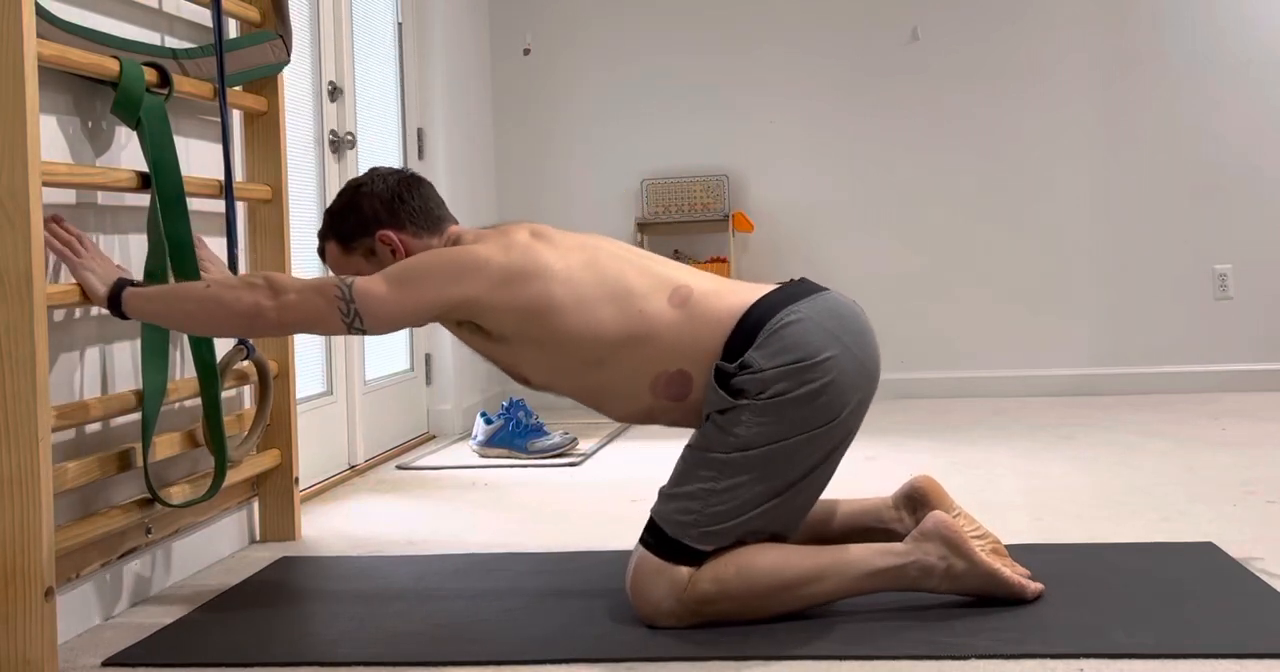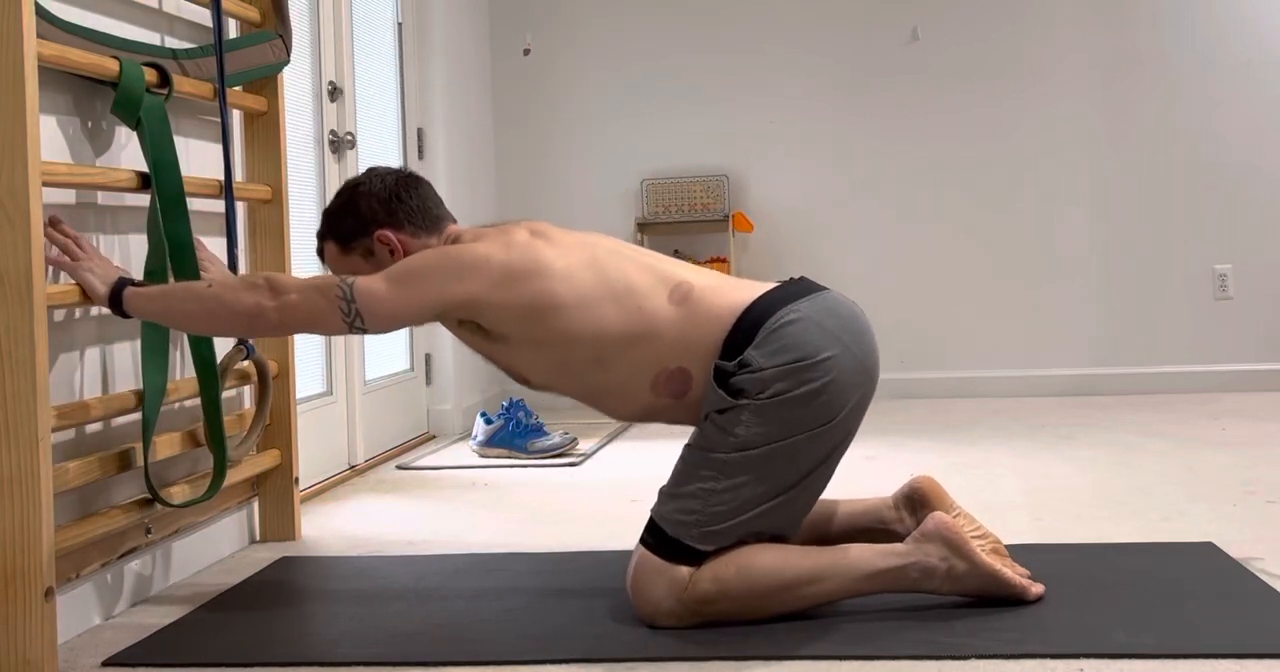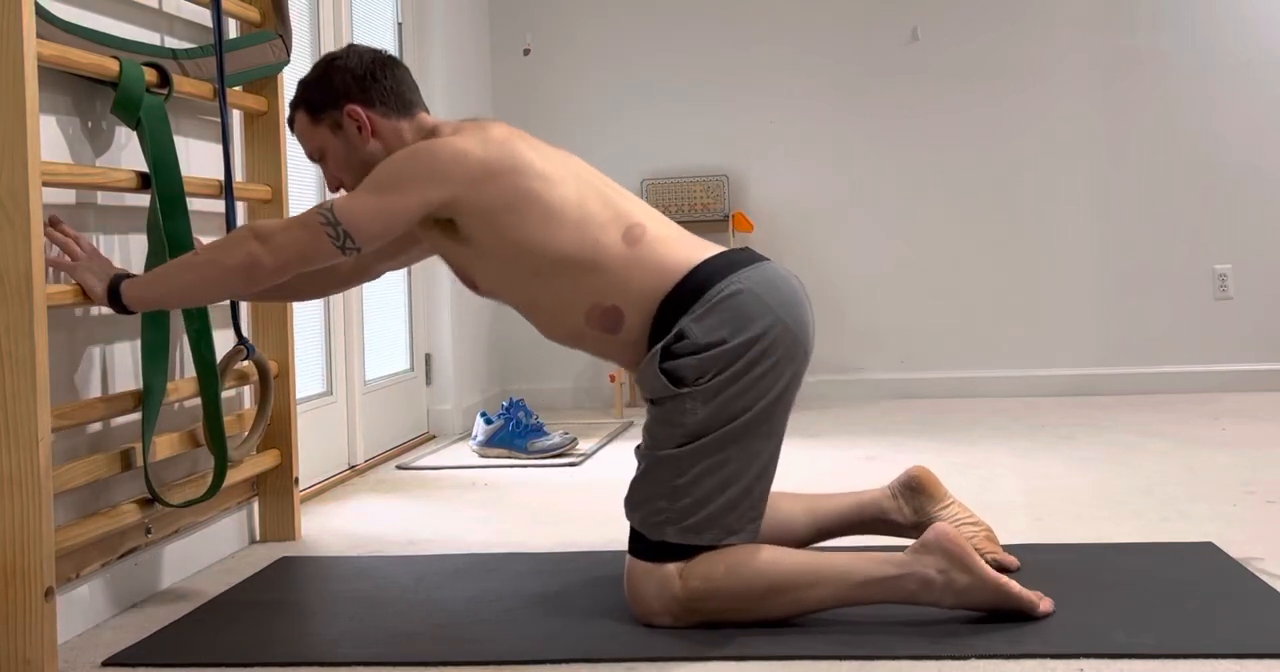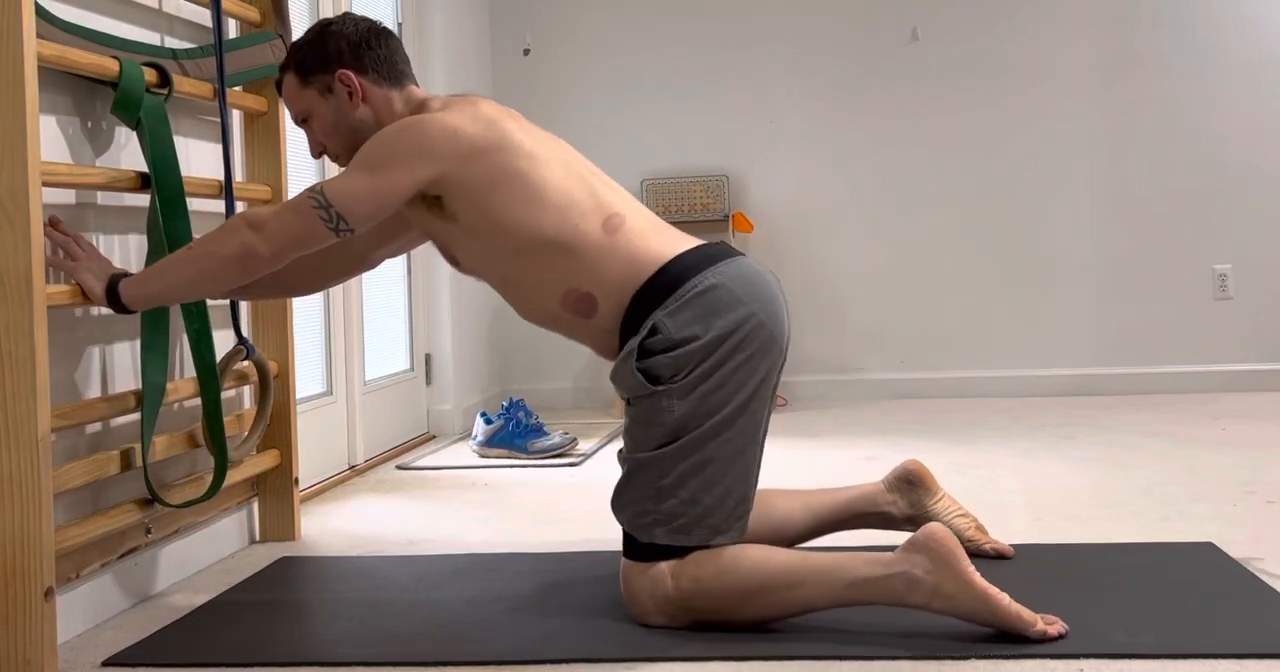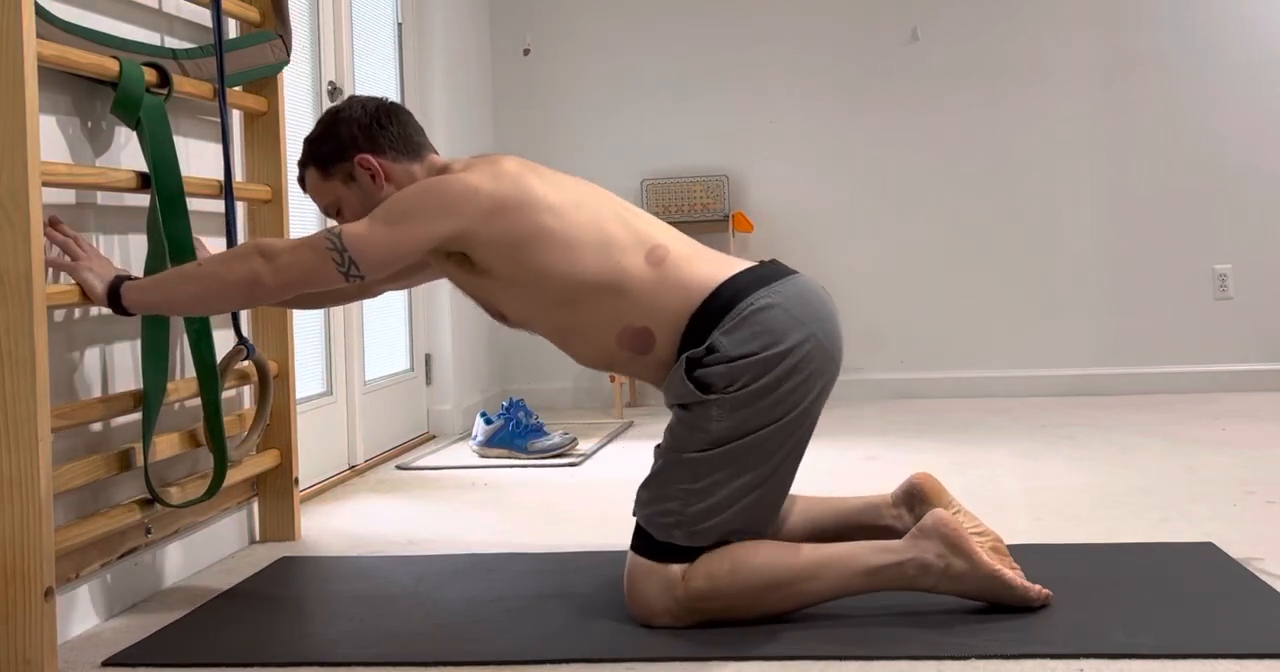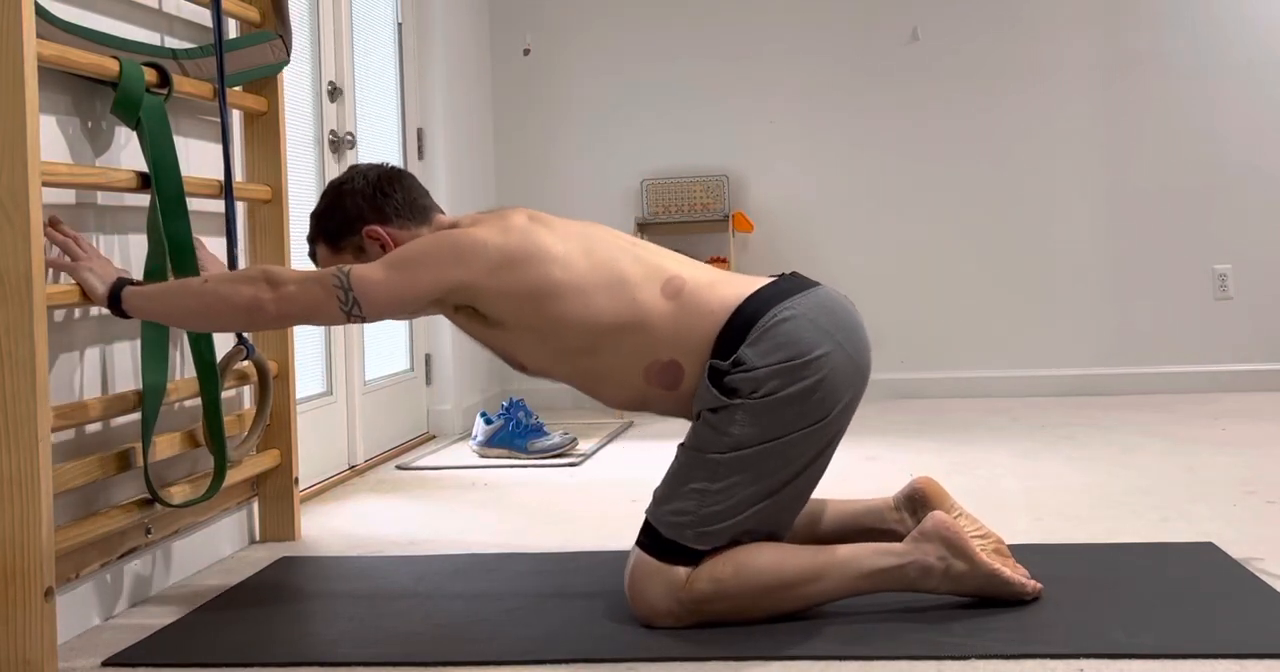
dt=0.5s
person 1, frame 1
left shoulder: (457, 271)
right shoulder: (501, 253)
left elbow: (277, 304)
left wrist: (121, 292)
right wrist: (222, 289)
left hip: (793, 361)
right hip: (816, 332)
left knee: (664, 589)
right knee: (721, 542)
left ankle: (919, 559)
right ankle: (902, 514)
person 1, frame 2
left shoulder: (458, 271)
right shoulder: (503, 249)
left elbow: (277, 306)
left wrist: (120, 292)
right wrist: (230, 290)
left hip: (789, 361)
right hip: (816, 332)
left knee: (664, 589)
right knee: (721, 542)
left ankle: (921, 559)
right ankle: (903, 513)
person 1, frame 3
left shoulder: (432, 160)
right shoulder: (457, 182)
left elbow: (275, 251)
right elbow: (337, 266)
left wrist: (126, 288)
right wrist: (215, 282)
left hip: (724, 325)
right hip: (747, 305)
left knee: (665, 588)
right knee: (710, 537)
left ankle: (923, 569)
right ankle: (897, 503)
person 1, frame 4
left shoulder: (426, 135)
right shoulder: (446, 161)
left elbow: (269, 236)
right elbow: (337, 259)
left wrist: (124, 290)
right wrist: (207, 283)
left hip: (698, 322)
right hip: (726, 300)
left knee: (661, 588)
right knee: (700, 539)
left ankle: (913, 569)
right ankle: (891, 498)
person 1, frame 5
left shoulder: (447, 199)
right shoulder: (476, 203)
left elbow: (277, 270)
right elbow: (335, 283)
left wrist: (123, 288)
right wrist: (213, 280)
left hip: (755, 342)
right hip: (784, 316)
left knee: (662, 587)
right knee: (708, 532)
left ankle: (918, 558)
right ankle: (897, 509)
person 1, frame 6
left shoulder: (454, 256)
right shoulder: (492, 244)
left elbow: (276, 300)
left wrist: (120, 291)
right wrist: (217, 287)
left hip: (780, 357)
right hip: (808, 328)
left knee: (662, 590)
right knee: (716, 542)
left ankle: (919, 557)
right ankle: (900, 513)
